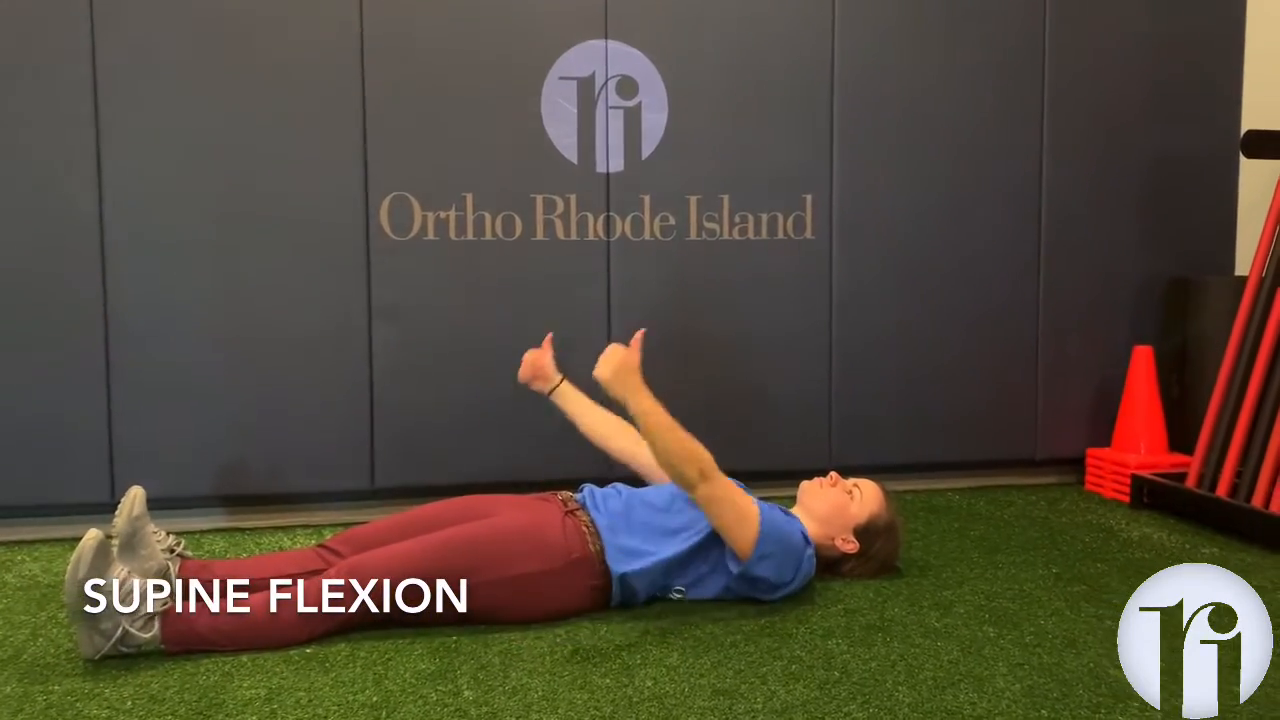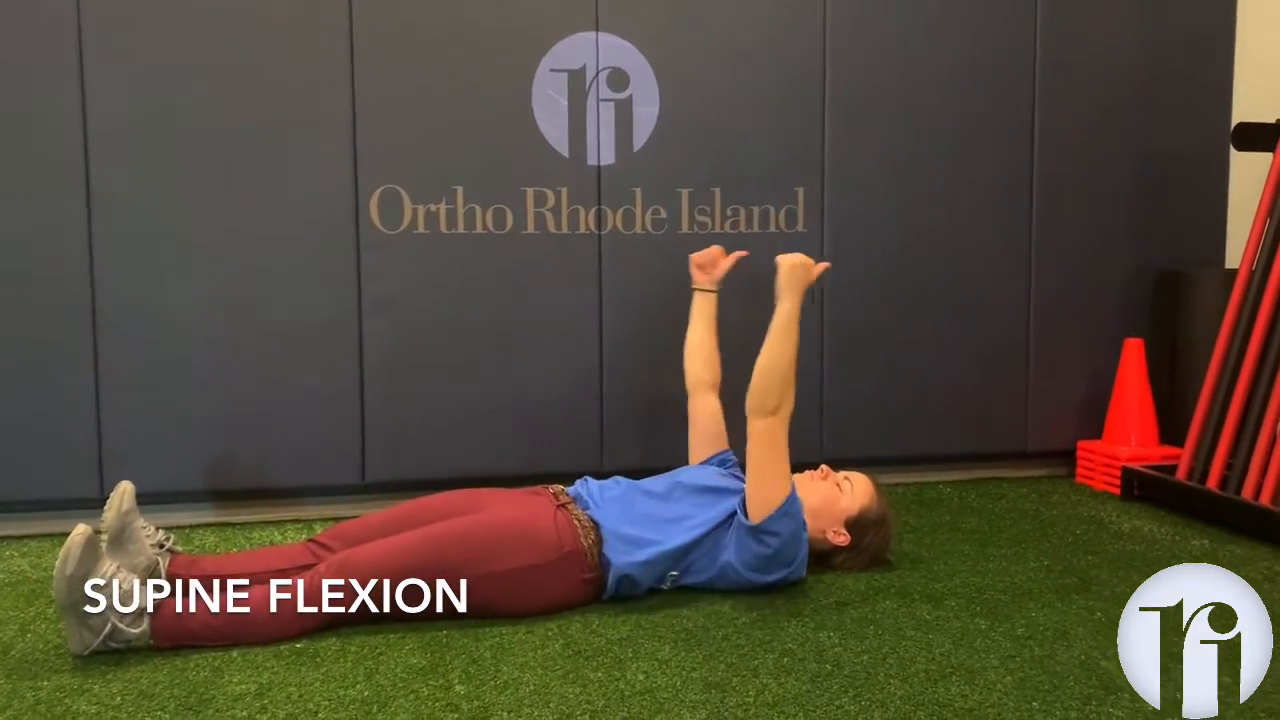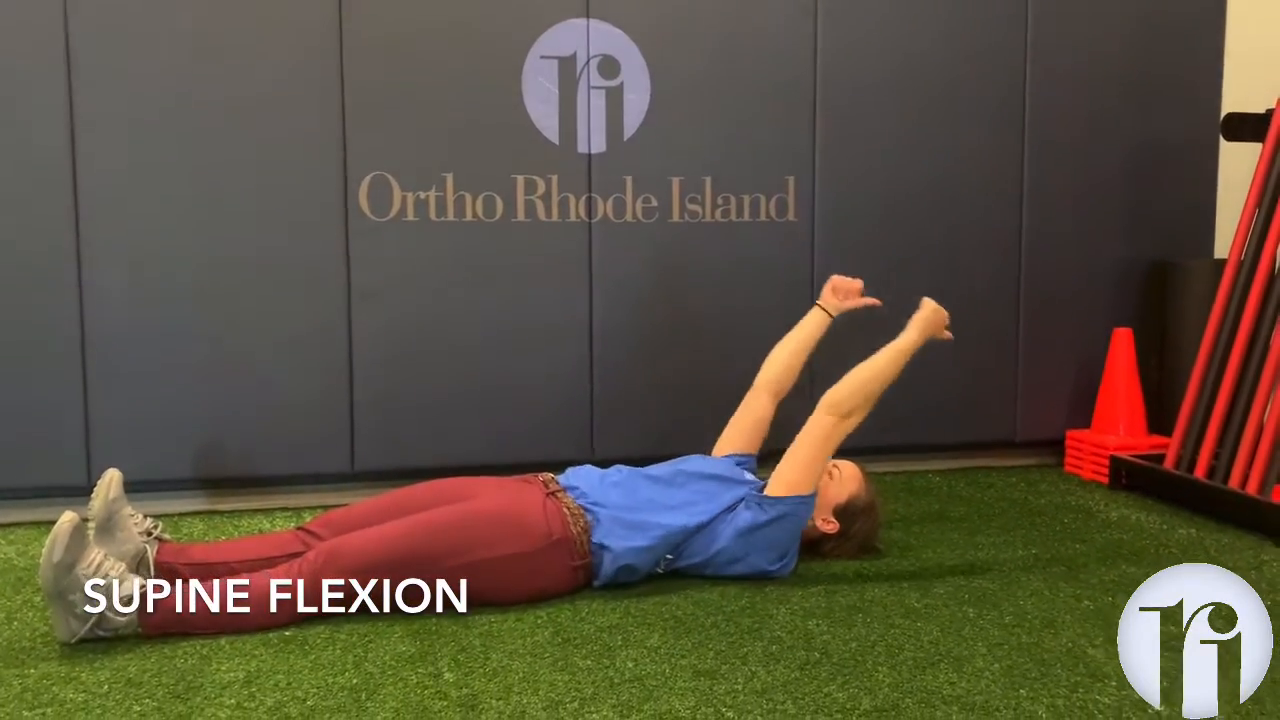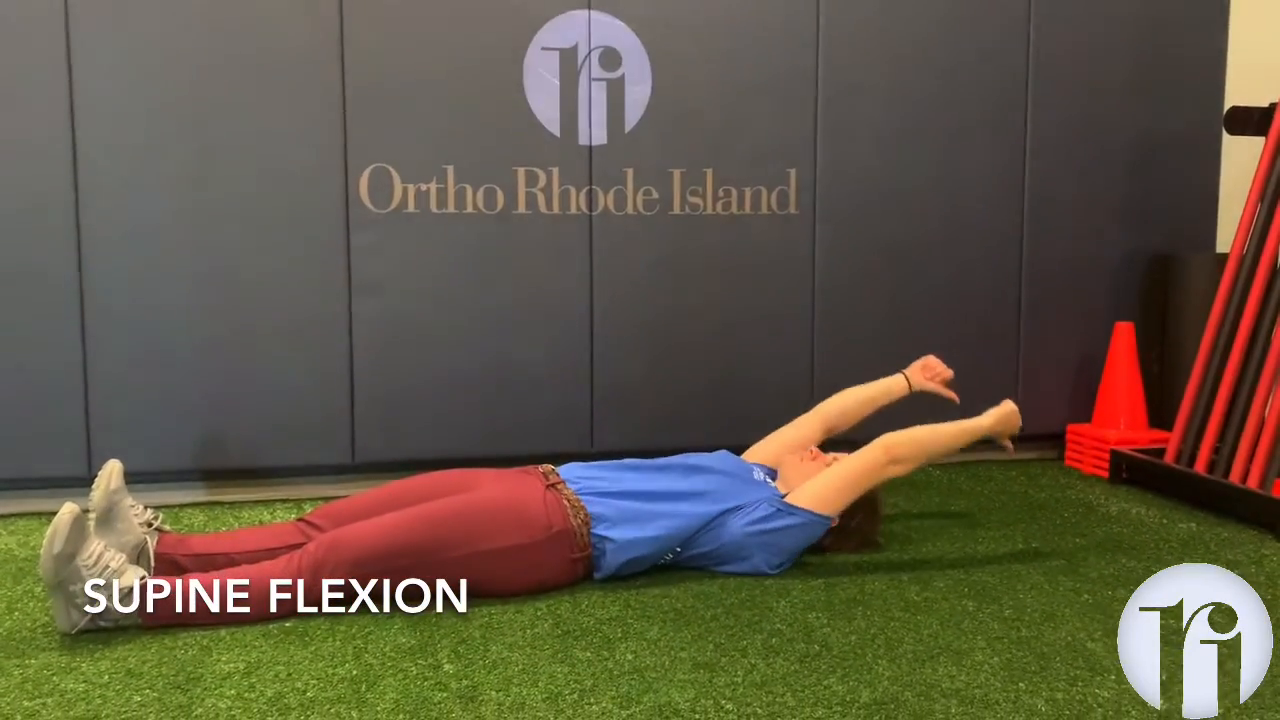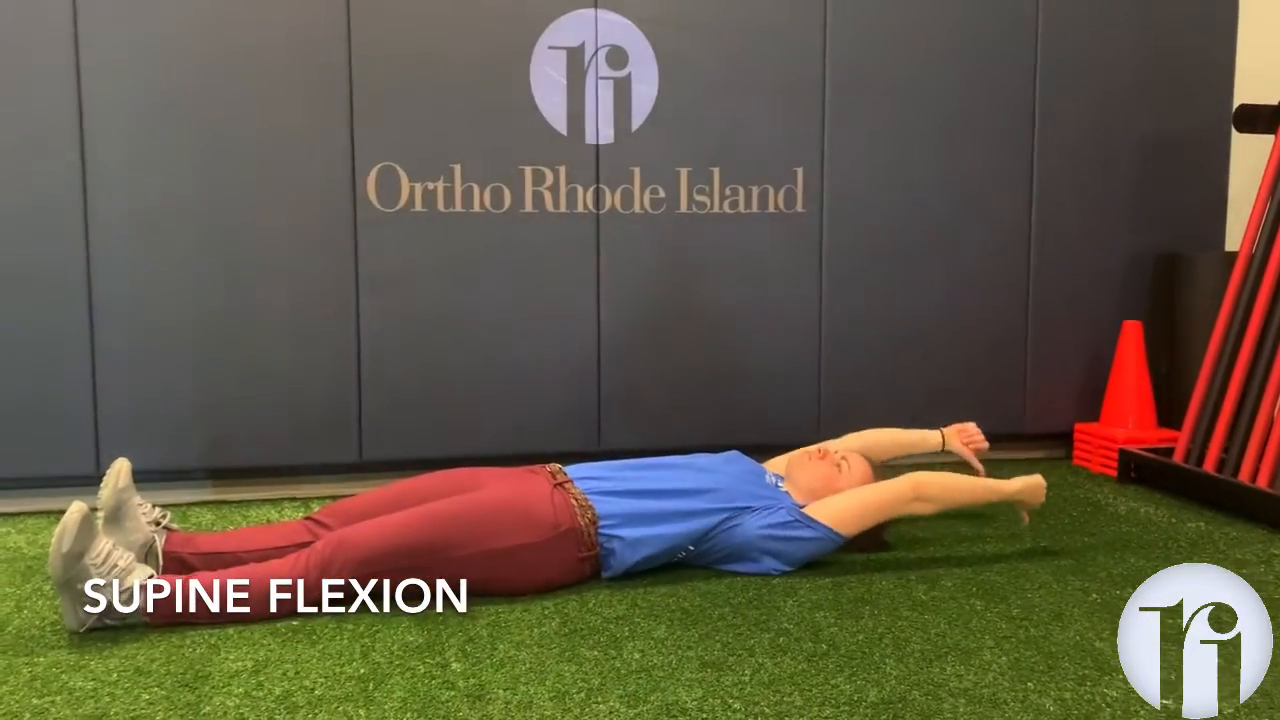
dt=0.5s
person 1, frame 1
left shoulder: (782, 554)
right shoulder: (752, 514)
left elbow: (696, 475)
right elbow: (638, 452)
left wrist: (634, 392)
right wrist: (557, 388)
left hip: (574, 560)
right hip: (564, 513)
left knee: (356, 590)
right knee: (345, 554)
left ankle: (149, 620)
right ankle: (174, 569)
person 1, frame 2
left shoulder: (775, 546)
right shoulder: (733, 489)
left elbow: (768, 412)
right elbow: (704, 389)
left wrist: (789, 298)
right wrist: (706, 293)
left hip: (565, 553)
right hip: (544, 508)
left knee: (343, 583)
right knee: (332, 548)
left ankle: (136, 616)
right ankle: (163, 567)
person 1, frame 3
left shoulder: (767, 534)
right shoulder: (736, 482)
left elbow: (833, 413)
right elbow: (768, 390)
left wrist: (912, 337)
right wrist: (824, 311)
left hip: (555, 543)
right hip: (540, 495)
left knee: (333, 574)
right knee: (325, 539)
left ankle: (127, 606)
right ankle: (154, 555)
person 1, frame 4
left shoulder: (775, 530)
right shoulder: (751, 476)
left elbow: (875, 458)
right elbow: (825, 414)
left wrist: (982, 426)
right wrist: (906, 379)
left hip: (554, 535)
right hip: (536, 488)
left knee: (334, 563)
right knee: (326, 527)
left ankle: (126, 597)
right ankle: (153, 546)
person 1, frame 5
left shoulder: (789, 528)
right shoulder: (764, 476)
left elbow: (897, 495)
right elbow: (856, 433)
left wrist: (1009, 488)
right wrist: (944, 437)
left hip: (562, 535)
right hip: (545, 486)
left knee: (345, 563)
right knee: (337, 527)
left ankle: (140, 596)
right ankle: (164, 545)
